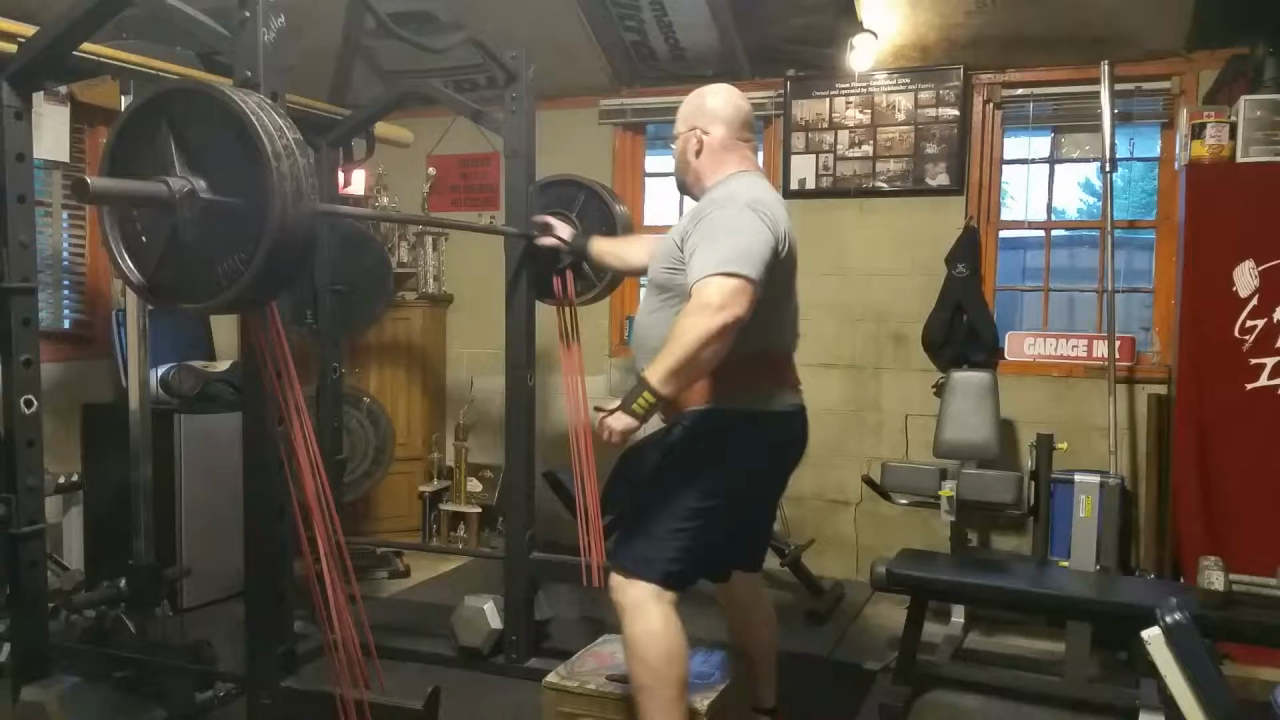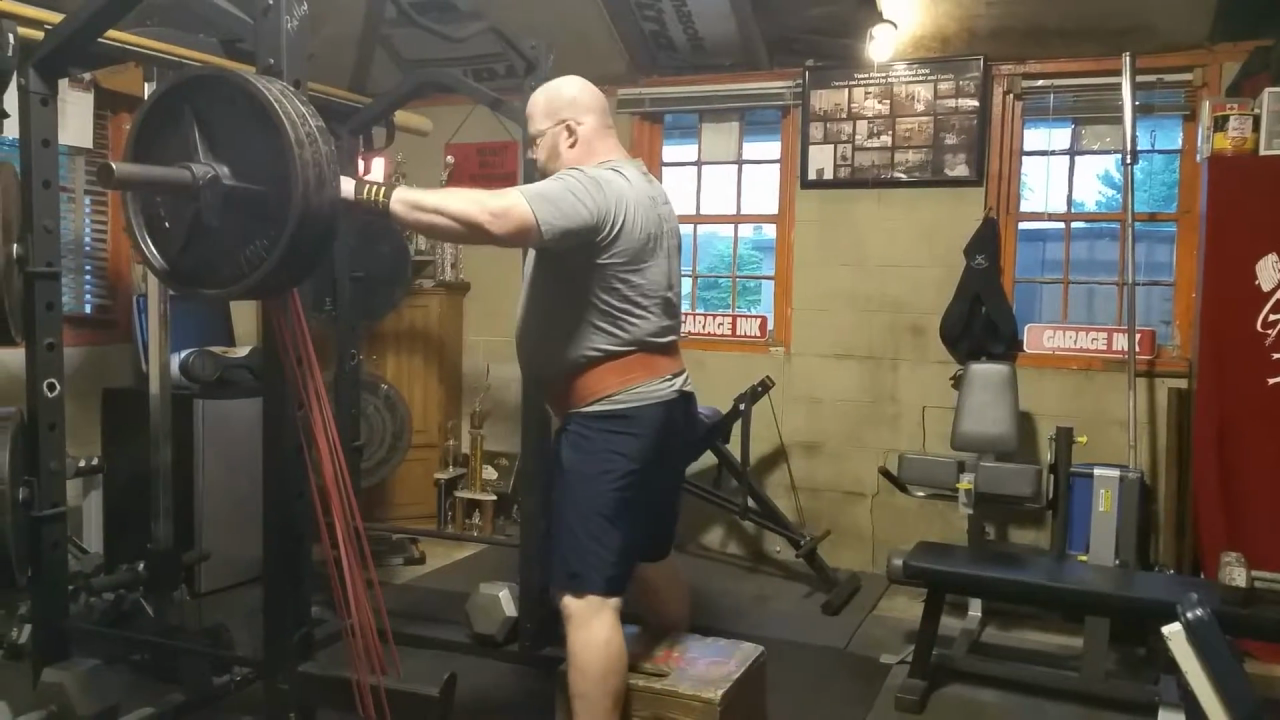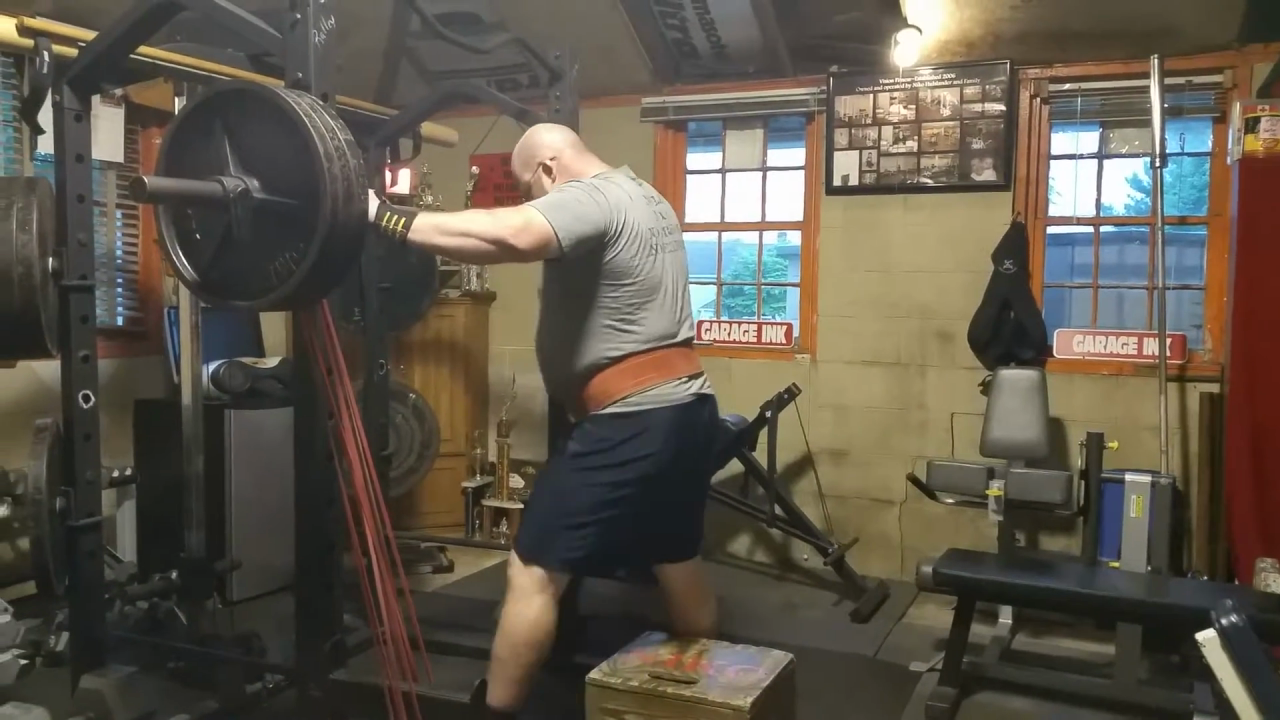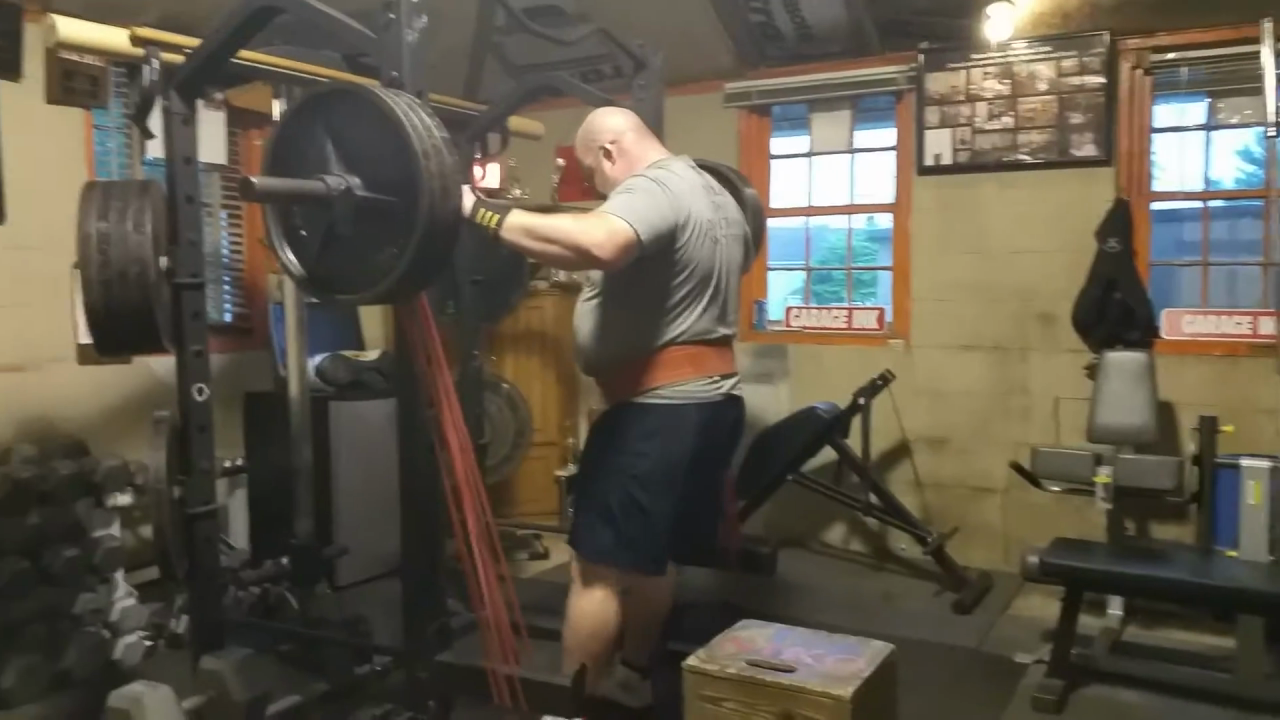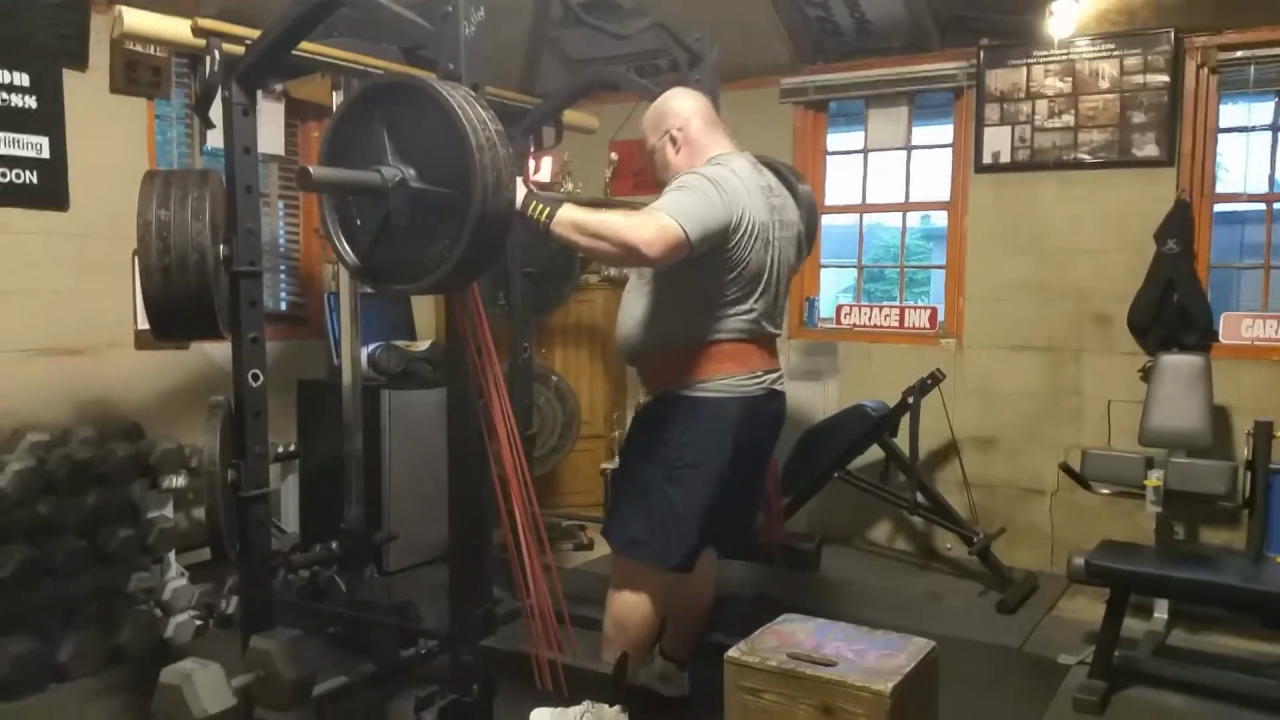
dt=1s
person 1, frame 1
left shoulder: (734, 207)
right shoulder: (735, 205)
left elbow: (718, 314)
right elbow: (654, 253)
left wrist: (639, 401)
right wrist: (582, 243)
left hip: (731, 425)
right hip: (756, 421)
left knee: (640, 580)
right knee: (736, 570)
person 1, frame 2
left shoulder: (593, 190)
right shoulder: (642, 189)
left elbow: (487, 217)
left wrist: (368, 195)
left hip: (613, 417)
right hip: (657, 403)
left knee: (587, 595)
right knee: (648, 555)
person 1, frame 3
left shoulder: (589, 197)
right shoulder: (645, 198)
left elbow: (512, 234)
left wrist: (391, 217)
left hip: (631, 421)
right hip: (685, 408)
left knee: (535, 571)
right knee: (678, 563)
person 1, frame 4
left shoulder: (653, 190)
right shoulder: (714, 193)
left elbow: (596, 243)
left wrist: (483, 212)
left hip: (660, 407)
right hip: (712, 398)
left knee: (599, 563)
right knee: (651, 555)
right ankle: (630, 679)
person 1, frame 5
left shoulder: (711, 186)
right shoulder: (773, 191)
left elbow: (644, 240)
left wrist: (537, 207)
left hip: (699, 402)
right hip: (753, 392)
left knee: (638, 555)
right knee: (694, 543)
right ankle: (669, 667)
